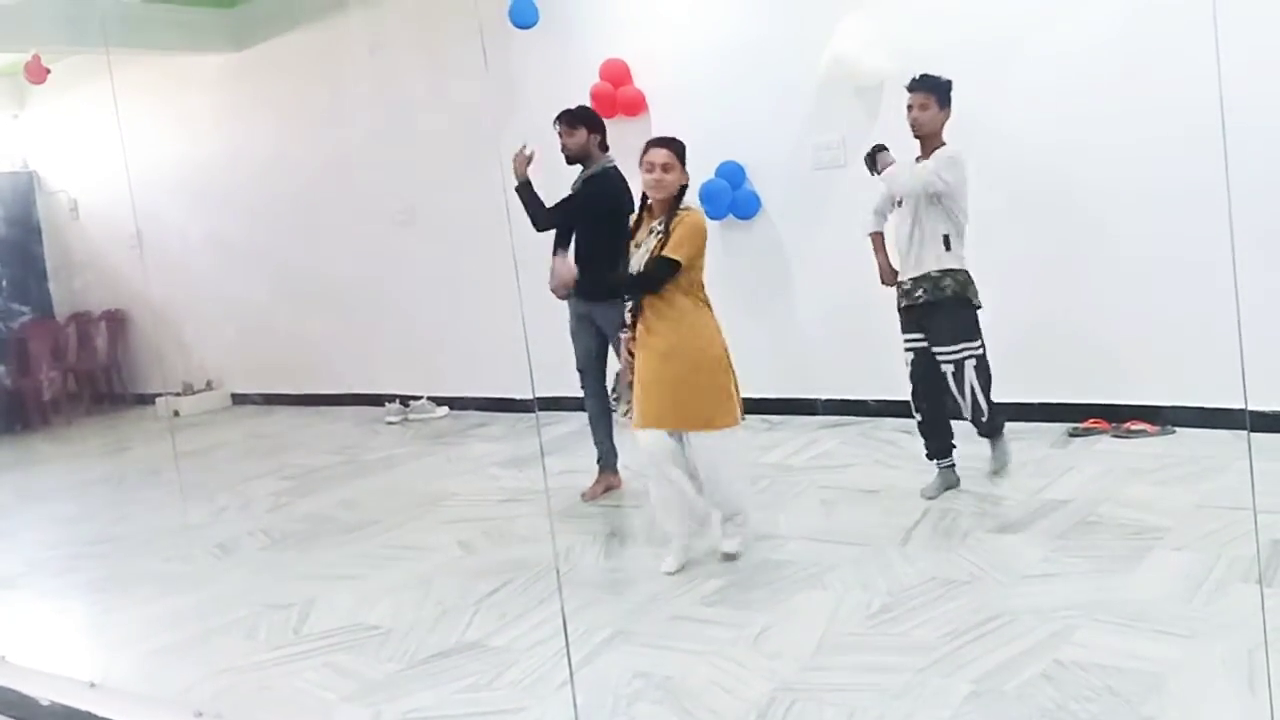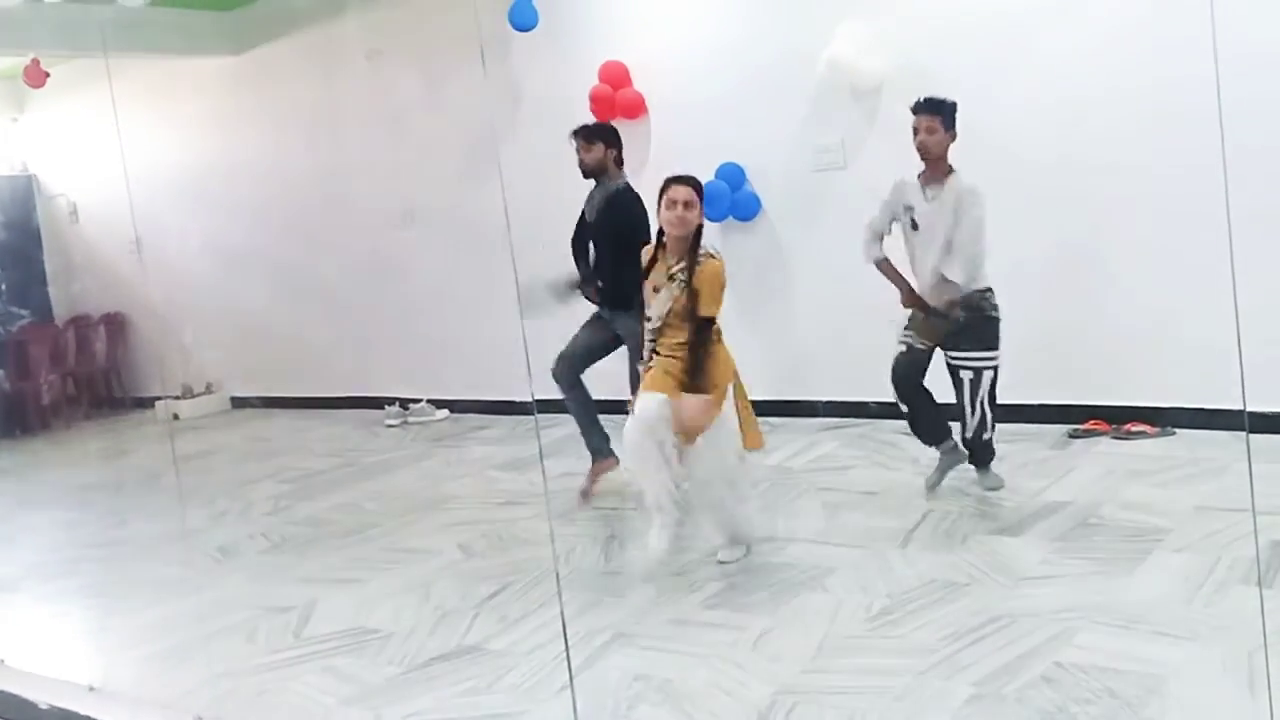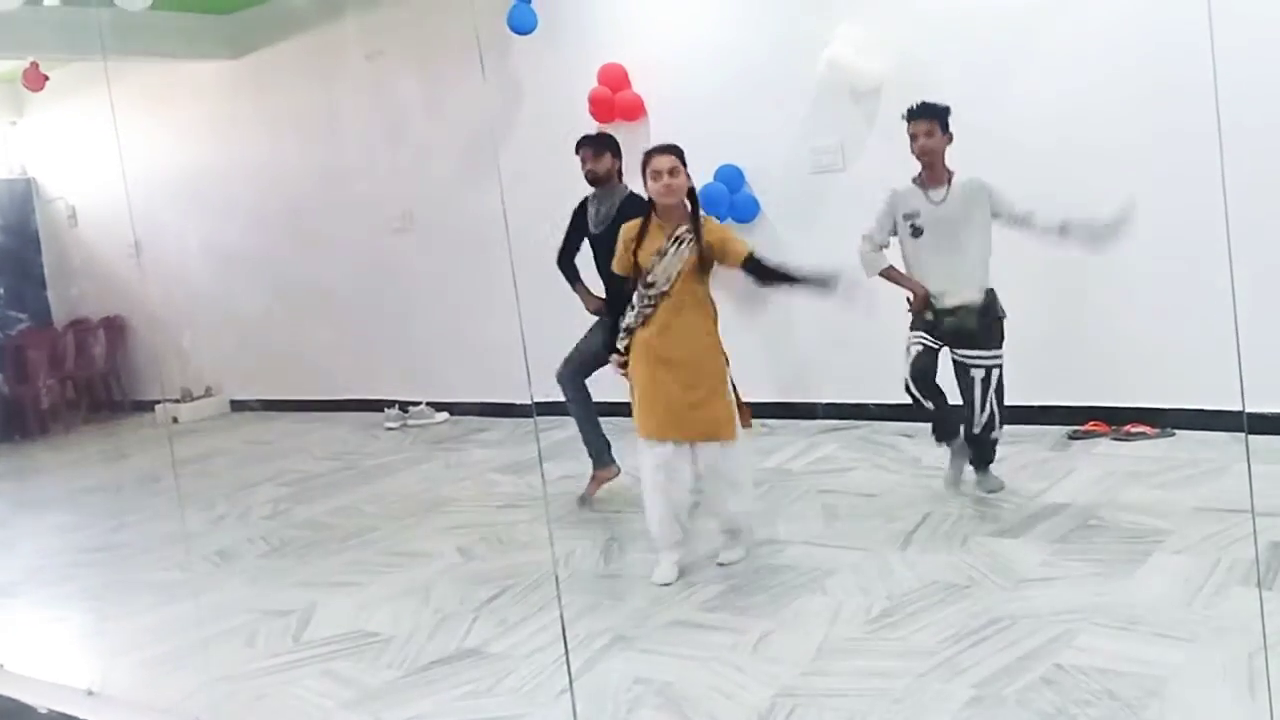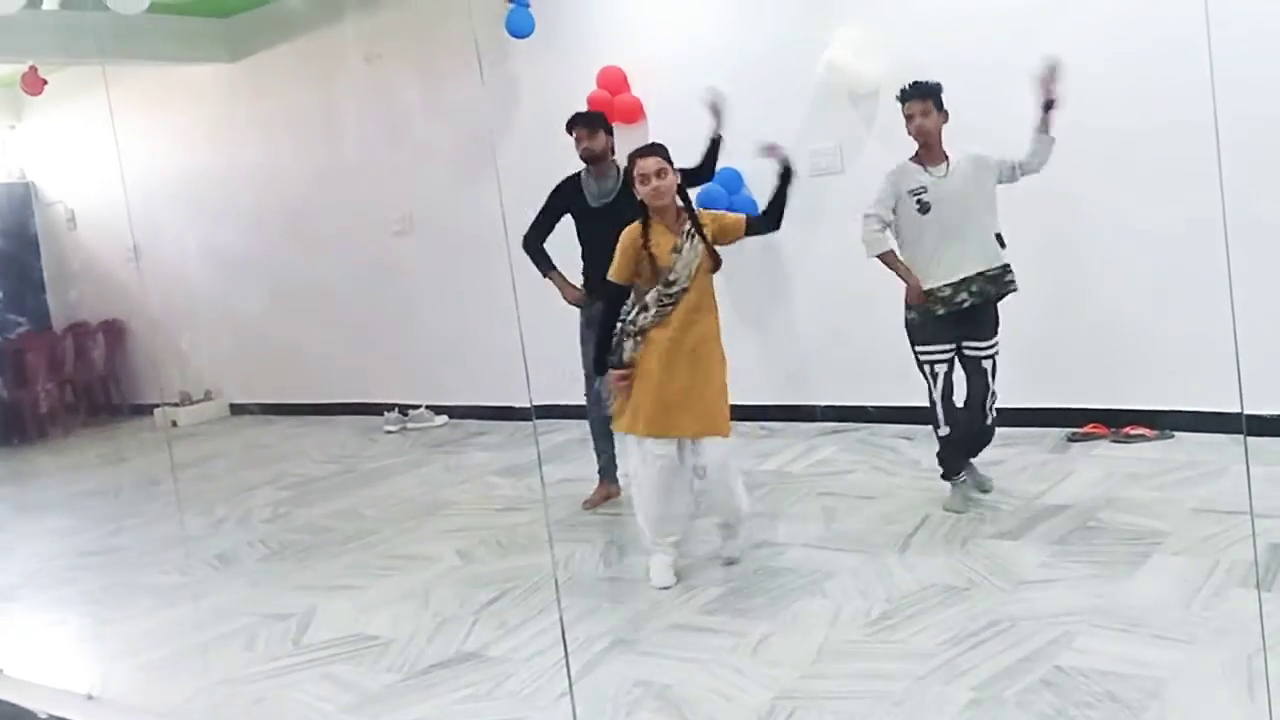
dt=0.2s
person 1, frame 1
left shoulder: (689, 222)
right shoulder: (637, 224)
left elbow: (647, 282)
left wrist: (580, 276)
right wrist: (629, 338)
left hip: (694, 347)
right hip: (653, 349)
left knee: (709, 445)
right knee: (656, 443)
left ankle: (732, 522)
right ankle: (682, 537)
person 1, frame 2
left shoulder: (709, 268)
right shoulder: (649, 257)
left elbow: (700, 336)
left wrist: (696, 395)
right wrist: (647, 365)
left hip: (706, 377)
right hip: (664, 370)
left knee: (710, 470)
right knee: (643, 426)
left ankle: (736, 536)
right ankle: (664, 512)
person 1, frame 3
left shoulder: (709, 232)
right shoulder: (633, 233)
left elbow: (761, 271)
left wrist: (817, 281)
right wrist: (618, 348)
left hip: (702, 361)
right hip: (651, 360)
left knee: (717, 456)
right knee: (660, 456)
left ankle: (735, 533)
right ankle: (668, 549)
person 1, frame 4
left shoulder: (705, 224)
right shoulder: (635, 237)
left elbow: (769, 221)
right elbow: (610, 302)
left wrist: (783, 171)
right wrist: (608, 364)
left hip: (701, 359)
right hip: (650, 362)
left knee: (712, 453)
right knee: (655, 456)
left ankle: (732, 525)
right ankle: (662, 551)
person 2, frame 1
left shoulder: (949, 159)
right shoulder: (907, 168)
left elbow: (909, 186)
right elbow: (880, 213)
left wrist: (883, 162)
right wrist: (882, 260)
left hip: (948, 285)
right hip: (911, 289)
left knee: (965, 376)
right knee: (923, 384)
left ankle: (995, 435)
right ankle: (945, 466)
person 2, frame 2
left shoulder: (966, 193)
right shoulder: (903, 190)
left elbow: (966, 261)
right elbow: (873, 239)
left wrist: (938, 315)
right wrist: (902, 286)
left hip: (969, 306)
right hip: (925, 305)
left knee: (975, 393)
right knee: (904, 377)
left ankle: (983, 463)
right ankle: (946, 447)
person 2, frame 3
left shoulder: (978, 190)
right shoulder: (899, 199)
left elbow: (1027, 219)
right elbow: (869, 251)
left wrist: (1085, 230)
right wrist: (911, 286)
left hip: (977, 309)
right hip: (928, 314)
left knee: (984, 397)
right knee: (918, 375)
left ankle: (981, 464)
right ankle: (954, 440)
person 2, frame 4
left shoulder: (975, 167)
right shoulder: (899, 178)
left elbow: (1031, 162)
right elbow: (872, 231)
left wrist: (1046, 107)
right wrist: (908, 277)
left hip: (978, 297)
right hip: (926, 301)
left knee: (982, 387)
right knee: (941, 393)
left ankle: (965, 460)
right ankle: (955, 478)
person 3, frame 1
left shoulder: (606, 183)
right shoulder: (588, 180)
left elbow: (548, 219)
right elbow: (563, 226)
left wrist: (522, 180)
left hip: (614, 300)
right hip: (583, 300)
right knee: (591, 383)
right ankle: (608, 469)
person 3, frame 2
left shoulder: (622, 203)
right shoulder: (598, 197)
left elbow: (603, 265)
right elbow: (580, 244)
right wrist: (589, 283)
left hip: (637, 313)
right hip: (611, 310)
right knee: (564, 369)
right ankle: (602, 454)
person 3, frame 3
left shoulder: (636, 209)
right shoulder: (586, 209)
right elbow: (565, 258)
right wrist: (585, 295)
right hip: (614, 315)
right knee: (569, 374)
right ankle: (603, 463)
person 3, frame 4
right shoulder: (569, 189)
left elbow: (702, 175)
right elbow: (532, 239)
left wrist: (716, 129)
right wrist: (560, 283)
right hip: (595, 303)
right knee: (596, 389)
right ankle: (607, 479)
